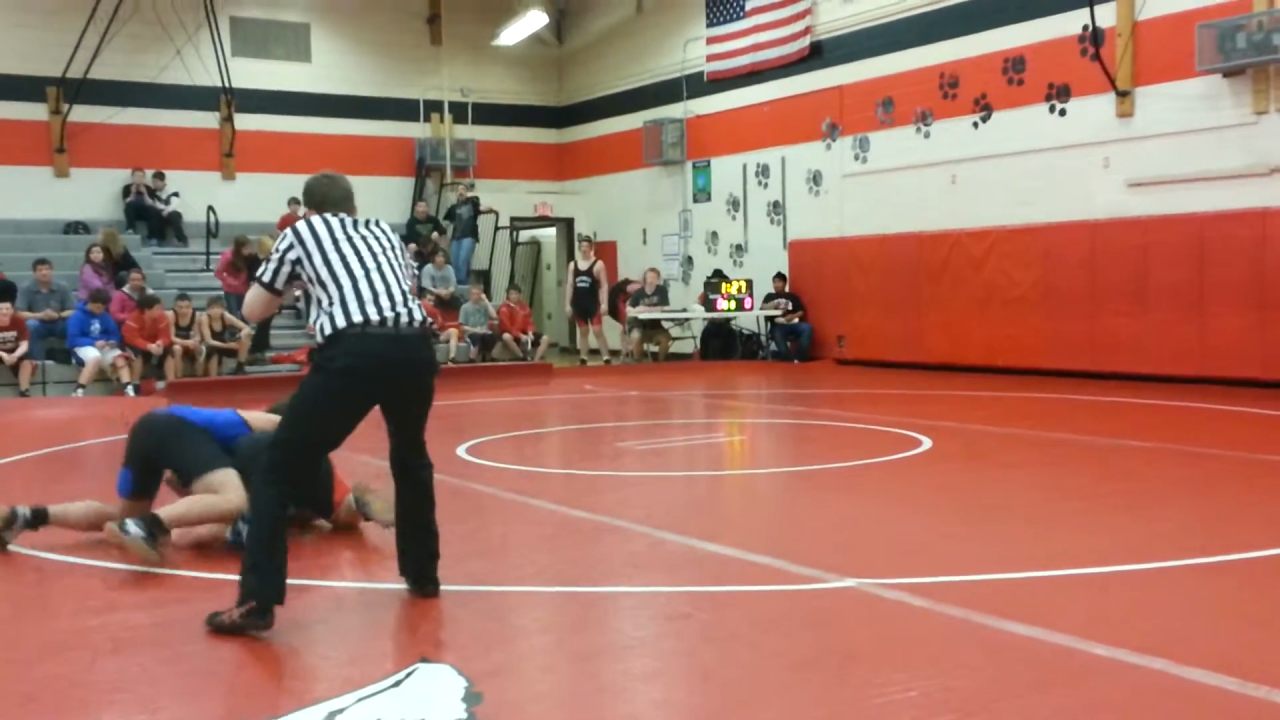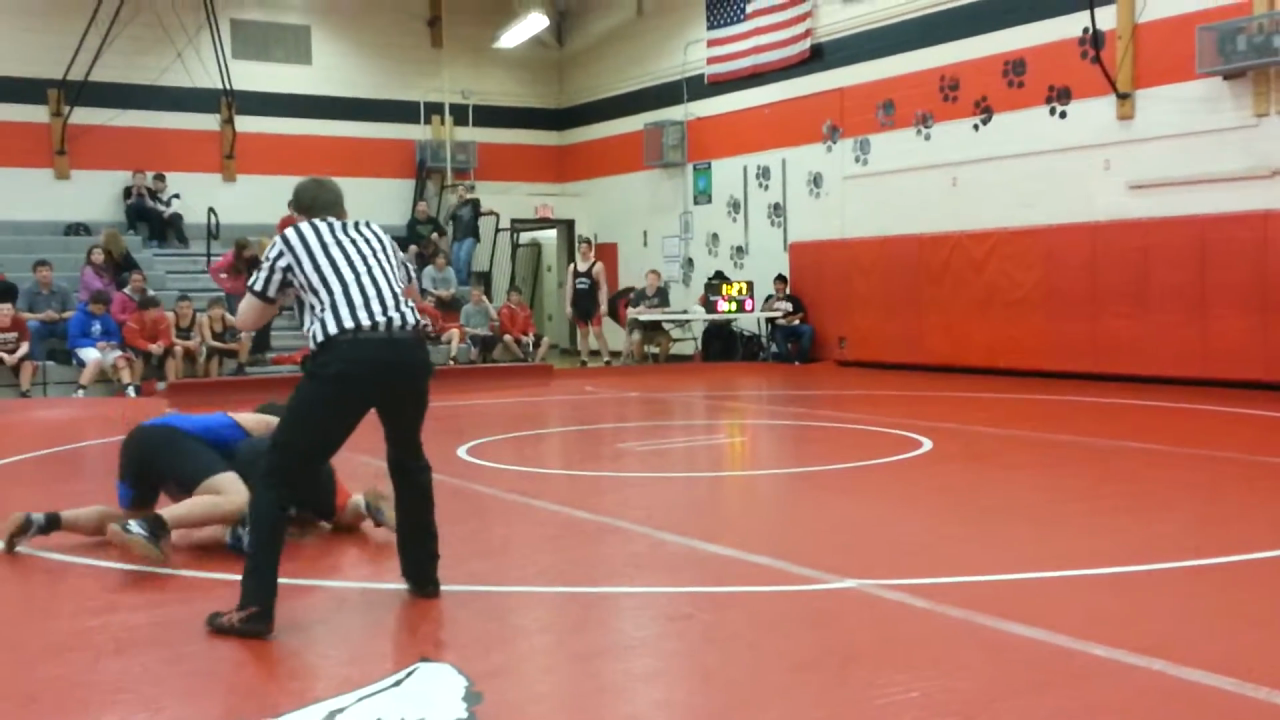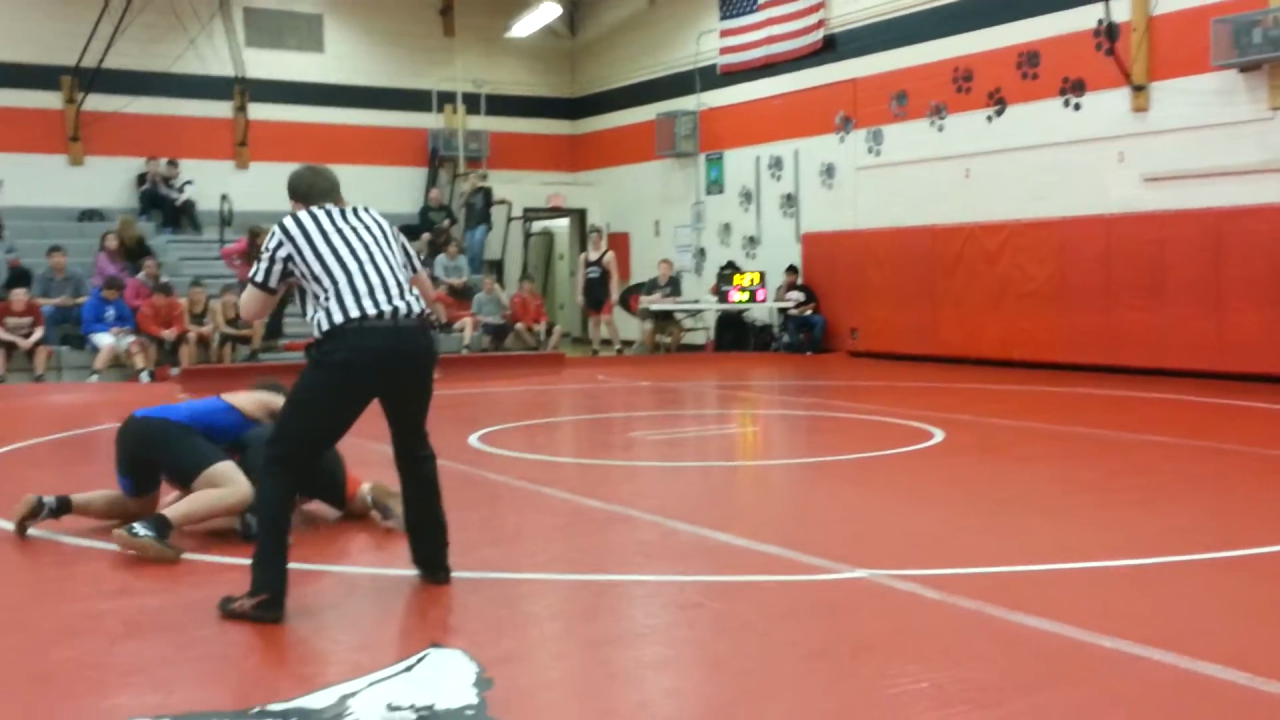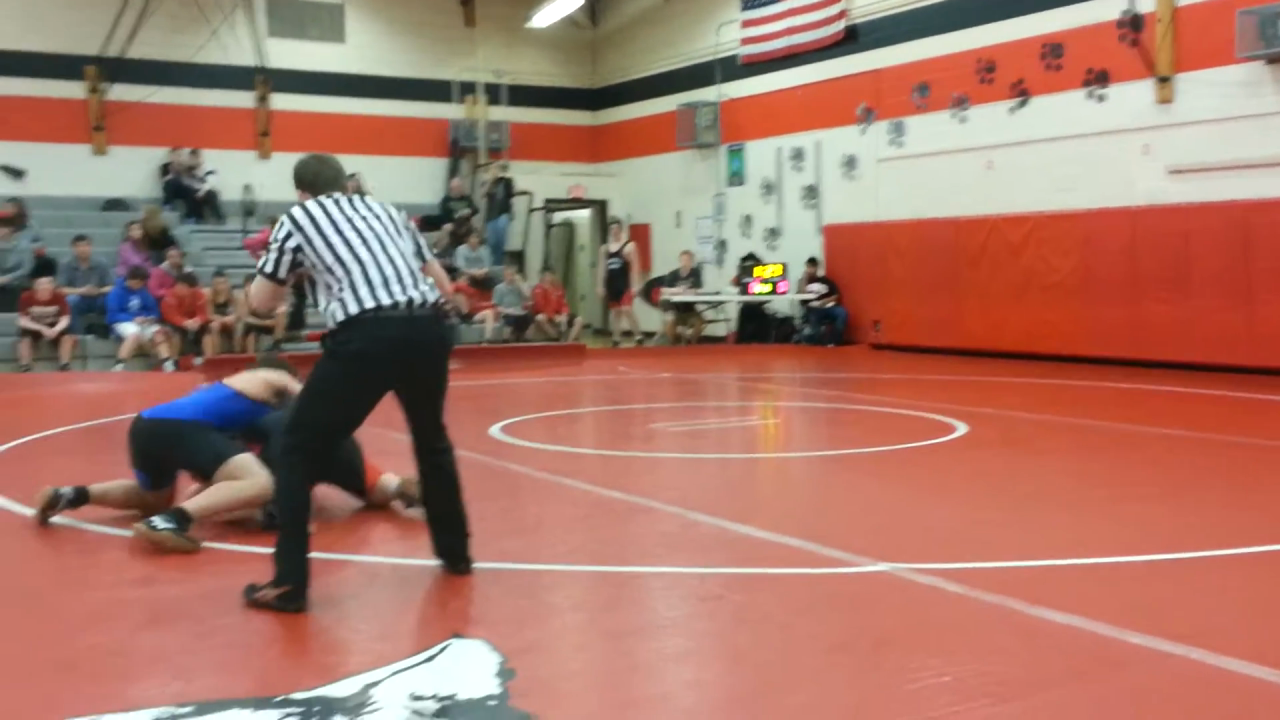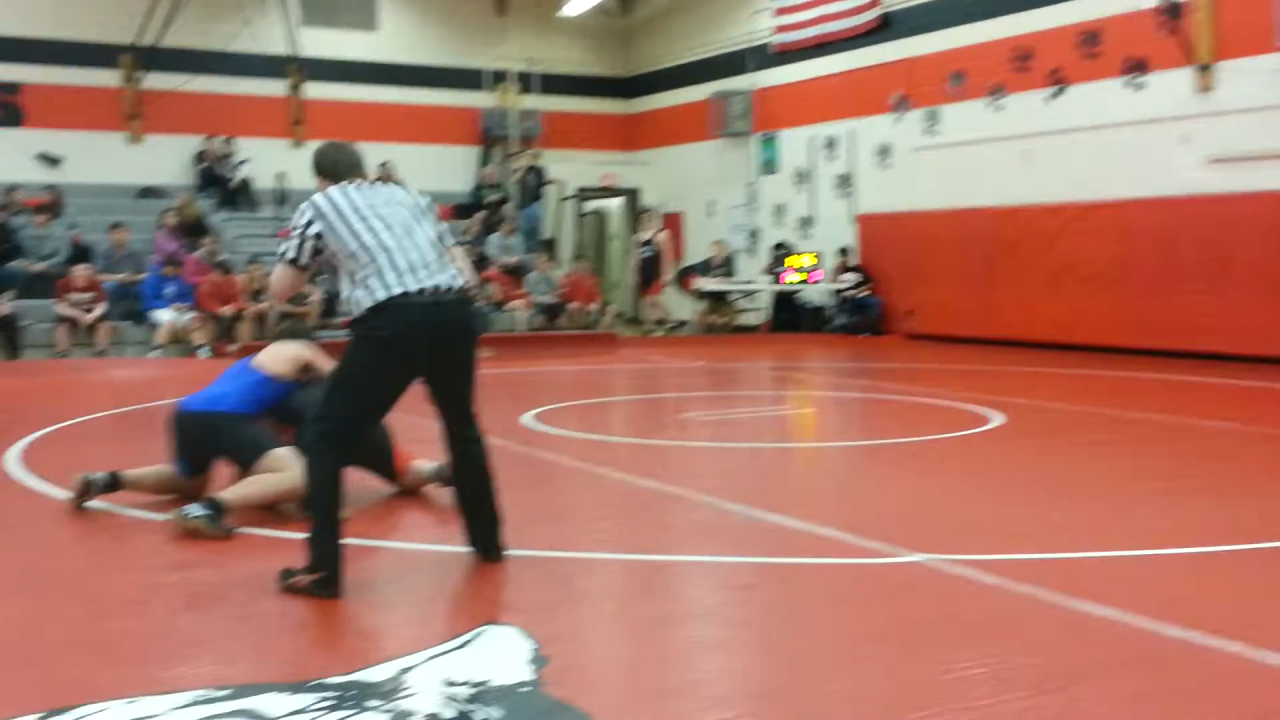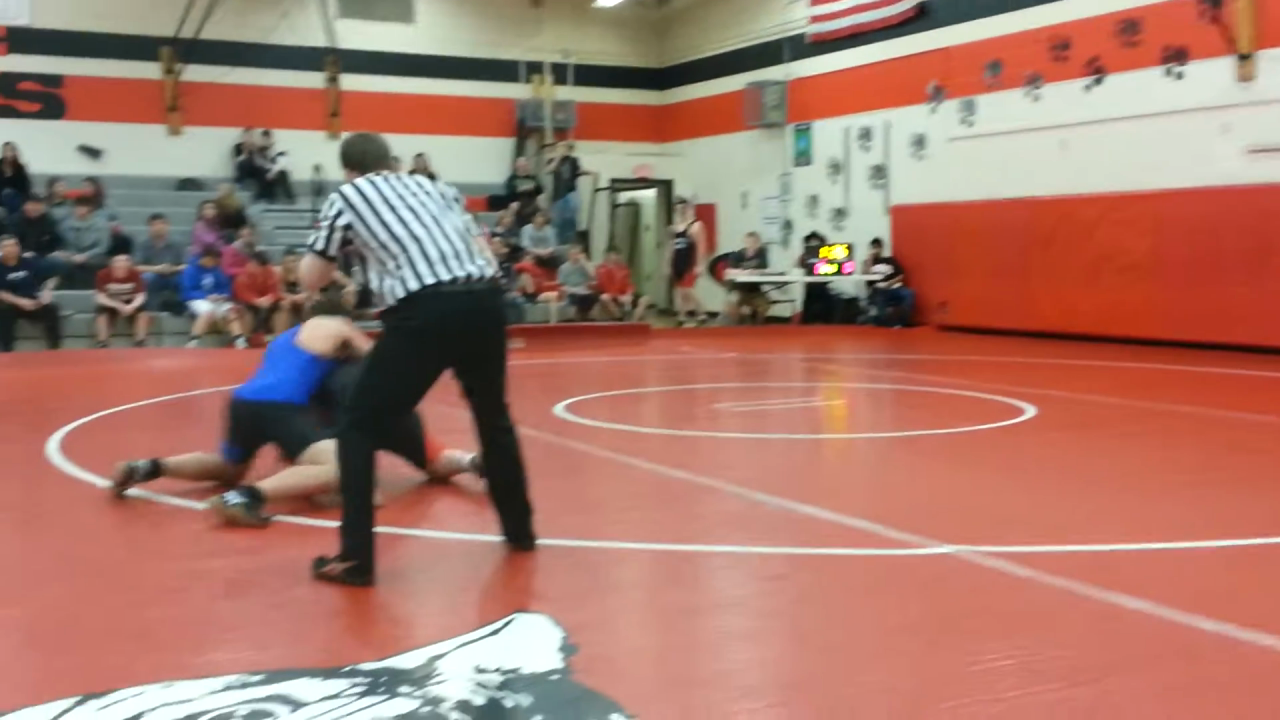
dt=0.1s
person 1, frame 1
left shoulder: (301, 233)
right shoulder: (384, 232)
left elbow: (253, 310)
left hip: (351, 351)
right hip: (413, 346)
left knee: (280, 472)
right knee: (411, 461)
left ankle: (257, 600)
right ankle: (423, 574)
person 1, frame 2
left shoulder: (291, 239)
right shoulder: (377, 235)
left elbow: (247, 319)
right elbow: (412, 298)
left hip: (345, 356)
right hip: (407, 349)
left knee: (280, 476)
right knee: (409, 463)
left ankle: (256, 605)
right ankle: (423, 574)
person 1, frame 3
left shoulder: (289, 227)
right shoulder: (376, 220)
left elbow: (250, 311)
right elbow: (427, 292)
left hip: (350, 344)
right hip: (412, 337)
left knee: (282, 463)
right knee: (414, 449)
left ankle: (266, 593)
right ankle: (434, 562)
person 1, frame 4
left shoulder: (297, 218)
right shoulder: (385, 210)
left elbow: (260, 302)
right elbow: (442, 284)
left hip: (365, 335)
right hip: (427, 327)
left knee: (300, 452)
right knee: (431, 440)
left ankle: (289, 583)
right ankle: (455, 553)
person 1, frame 5
left shoulder: (317, 206)
right shoulder: (408, 197)
left elbow: (281, 289)
right elbow: (465, 269)
left hip: (392, 320)
right hip: (454, 311)
left knee: (328, 439)
right knee: (461, 426)
left ankle: (322, 568)
right ankle: (487, 539)
person 1, frame 6
left shoulder: (347, 196)
right shoulder: (435, 187)
left elbow: (310, 279)
right elbow: (483, 253)
left hip: (425, 310)
right hip: (484, 300)
left knee: (360, 427)
right knee: (493, 416)
left ankle: (355, 557)
right ankle: (519, 528)
person 2, frame 1
right shoulder: (275, 424)
left hip: (149, 428)
right hip: (176, 430)
left knee: (125, 514)
right knee: (234, 502)
left ankle: (28, 515)
right ankle: (144, 526)
person 2, frame 2
right shoulder: (269, 425)
left hip: (141, 438)
right hip: (170, 439)
left knee: (129, 519)
right knee: (237, 503)
left ankle: (42, 521)
right ankle: (146, 527)
person 2, frame 3
right shoulder: (268, 401)
left hip: (134, 430)
right hip: (166, 433)
left knee: (136, 506)
right knee: (240, 493)
left ankle: (53, 505)
right ankle: (151, 527)
person 2, frame 4
right shoulder: (275, 380)
left hip: (150, 425)
right hip: (179, 428)
left knee: (155, 498)
right knee: (261, 486)
left ankle: (72, 495)
right ankle: (171, 519)
person 2, frame 5
left shoulder: (254, 361)
right shoulder: (299, 352)
left hip: (188, 415)
right hip: (224, 419)
left knee: (188, 482)
right knee: (296, 479)
left ankle: (107, 480)
right ankle: (208, 508)
person 2, frame 6
left shoulder: (286, 338)
right shoulder: (336, 327)
left hip: (243, 403)
right hip: (278, 407)
left knee: (229, 469)
right knee: (333, 474)
left ankle: (148, 468)
right ankle: (245, 496)
